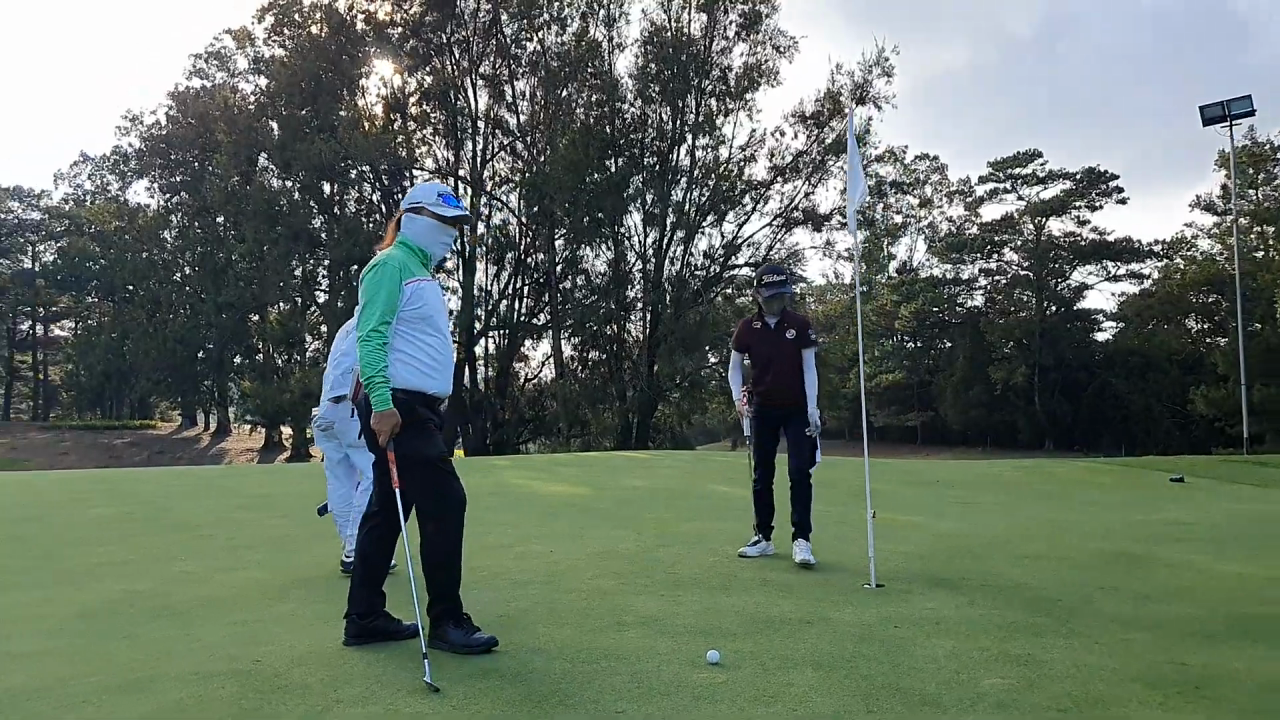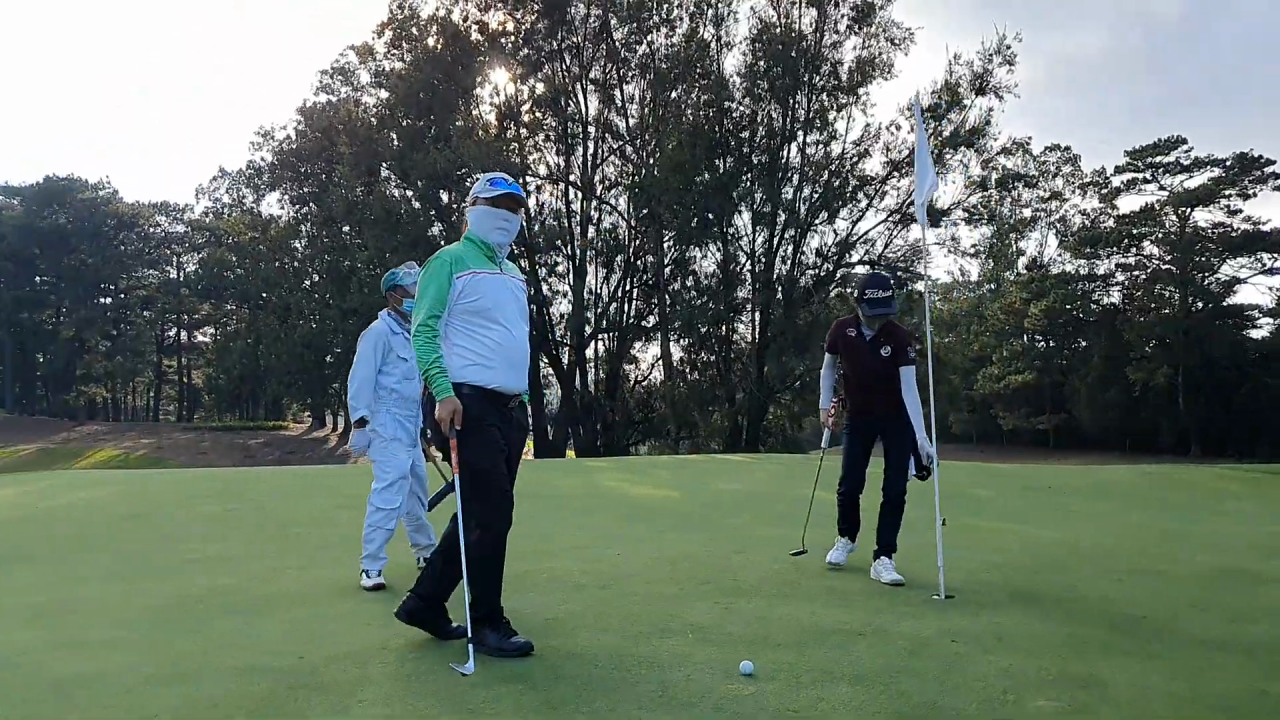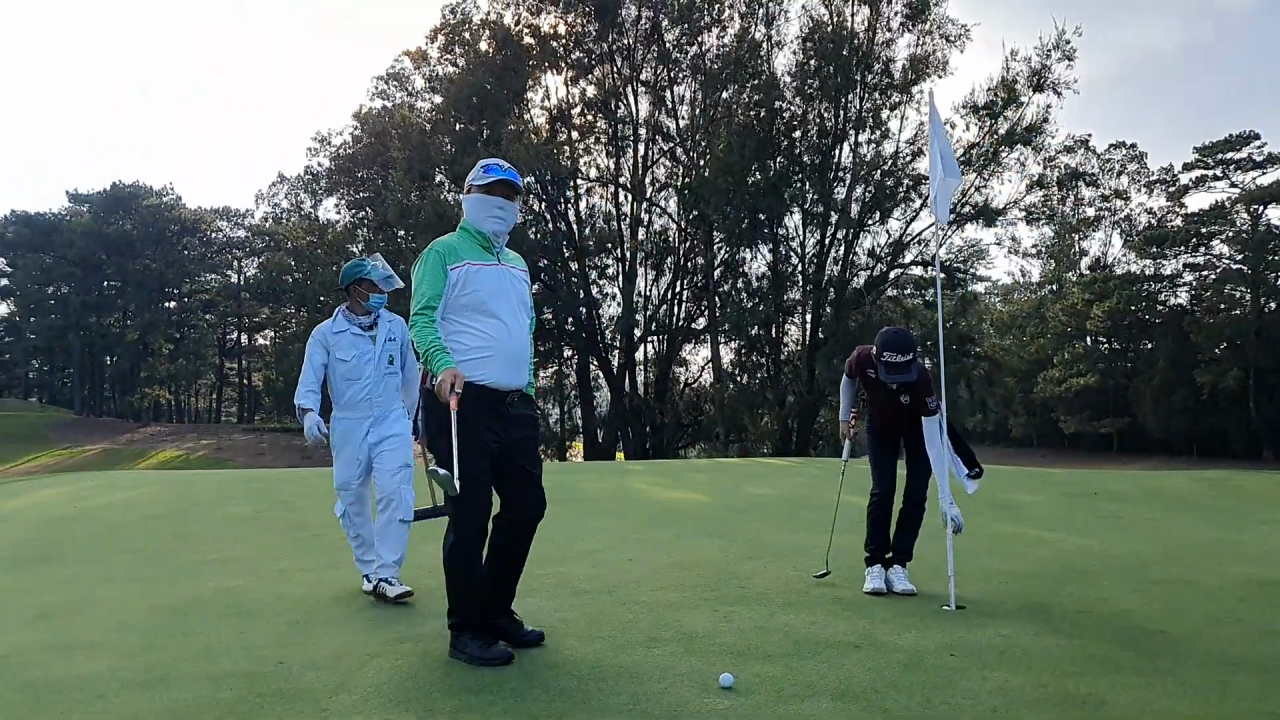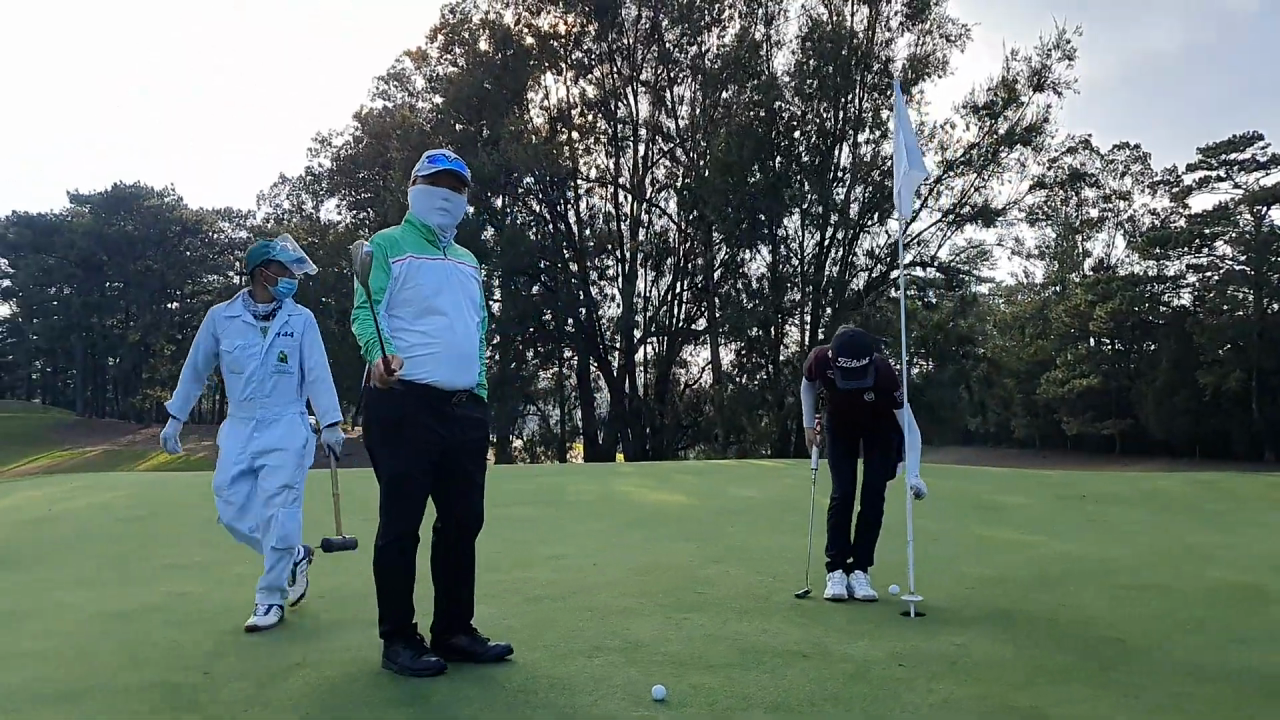
dt=0.4s
person 1, frame 1
left shoulder: (422, 272)
right shoulder: (392, 264)
right elbow: (371, 336)
right wrist: (382, 402)
left hip: (416, 407)
right hip: (397, 408)
left knee: (387, 510)
right knee: (445, 502)
left ankle: (364, 616)
right ankle: (446, 620)
person 1, frame 2
left shoulder: (514, 274)
right shoulder: (451, 260)
right elbow: (425, 330)
left wrist: (521, 403)
right wrist: (443, 392)
left hip: (508, 407)
right hip: (467, 404)
left knee: (482, 511)
right knee: (491, 510)
left ankle: (425, 601)
right ankle: (487, 623)
person 1, frame 3
left shoulder: (518, 264)
right shoulder: (445, 252)
right elbow: (422, 319)
left wrist: (527, 391)
right wrist: (443, 365)
left hip: (515, 404)
right hip: (462, 402)
left knee: (527, 505)
right knee: (471, 516)
left ankle: (495, 610)
right ankle: (467, 628)
person 1, frame 4
left shoulder: (468, 260)
right shoulder: (388, 246)
right elbow: (365, 311)
left wrist: (480, 393)
right wrist: (379, 353)
left hip: (464, 407)
right hip: (403, 403)
left knee: (464, 519)
right knee: (402, 523)
left ankle: (453, 631)
right ankle: (398, 638)
person 2, frame 1
left shoulder: (352, 325)
right elbow: (347, 363)
right wrist: (337, 401)
left hip: (330, 414)
right hip: (350, 410)
left knee: (341, 485)
right knee: (375, 476)
left ankle: (354, 551)
right ankle: (357, 550)
person 2, frame 2
left shoulder: (414, 333)
right shoulder: (379, 332)
right elbow: (361, 381)
left wrist: (424, 424)
right wrist: (361, 424)
left hip: (408, 424)
right hip: (388, 426)
left knee: (414, 488)
right knee: (390, 493)
left ankle: (426, 550)
right ankle: (371, 566)
person 2, frame 3
left shoulder: (396, 326)
right shoulder: (326, 333)
left elbow: (410, 373)
right elbow: (310, 378)
left wrist: (412, 416)
right wrist: (309, 412)
left hip: (391, 423)
right hip: (349, 427)
left knee: (395, 493)
right knee: (352, 502)
left ankle: (386, 575)
right ankle: (369, 568)
person 2, frame 4
left shoulder: (301, 320)
right shoulder: (220, 317)
left elbow: (317, 373)
right elbow: (196, 369)
left wrist: (332, 423)
right wrist: (175, 417)
left hip: (286, 427)
right hip: (237, 428)
left knee: (277, 514)
right knee: (232, 511)
left ankle: (270, 598)
right ankle: (294, 555)
person 3, frame 1
left shoulder: (800, 324)
right shoulder: (747, 327)
left elbow: (809, 369)
right elbow: (734, 367)
left wrist: (812, 408)
right wrist: (738, 397)
left hip: (796, 409)
right hip: (761, 409)
left knee: (799, 473)
right knee: (762, 476)
left ankle: (802, 540)
right ankle: (763, 537)
person 3, frame 2
left shoulder: (900, 336)
right shoulder: (841, 330)
left elbow: (909, 387)
right elbow: (829, 367)
left wrist: (921, 436)
right wrist: (825, 405)
left hip: (896, 419)
right hip: (857, 417)
left knee: (895, 488)
right knee: (849, 484)
left ankle: (883, 558)
right ankle: (846, 538)
person 3, frame 3
left shoulder: (921, 378)
right shoulder: (861, 359)
left elbow: (933, 440)
right elbow: (848, 380)
left wrist: (945, 498)
right wrist: (844, 417)
left hip: (919, 428)
right hip: (880, 425)
left knee: (916, 493)
right knee: (882, 489)
left ankle: (898, 565)
right ankle: (875, 564)
person 3, frame 4
left shoulder: (883, 372)
right shoulder: (819, 360)
left elbow: (909, 427)
right elbow: (808, 386)
left wrist: (913, 473)
right wrist: (809, 425)
left hip: (880, 428)
right hip: (839, 425)
left knee: (874, 495)
right knee: (842, 492)
left ankle: (860, 571)
right ankle: (836, 571)
